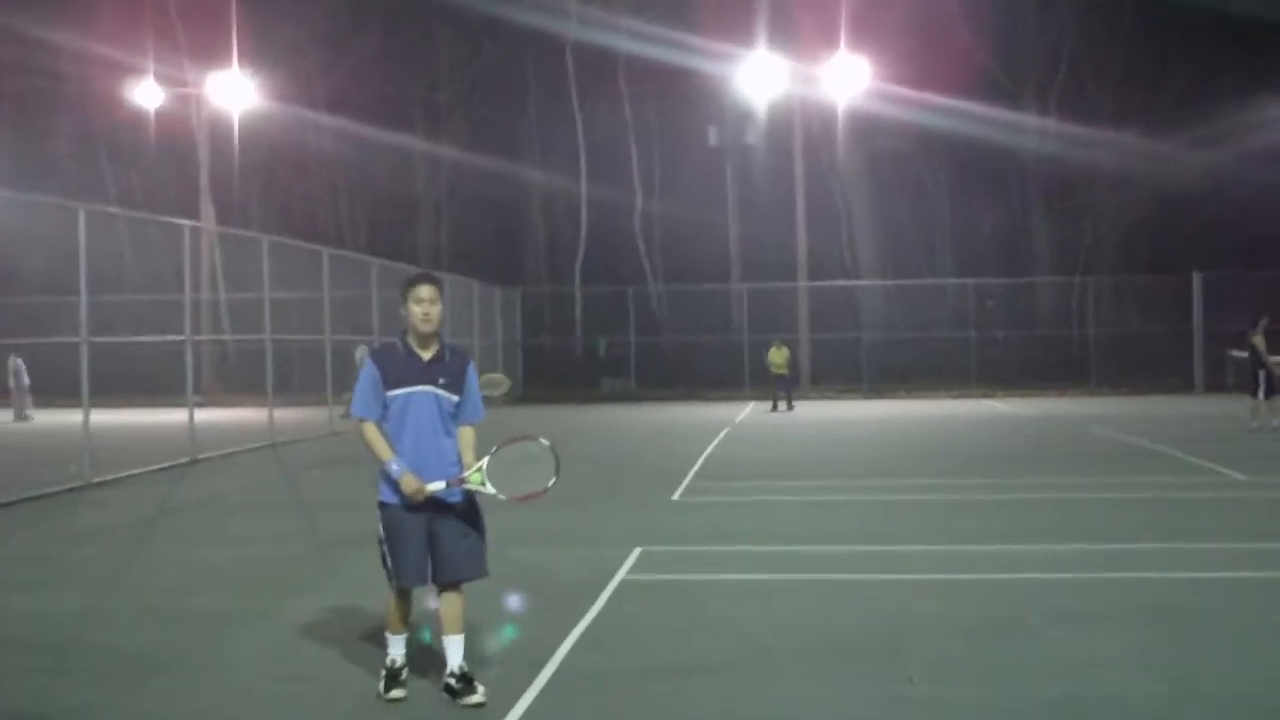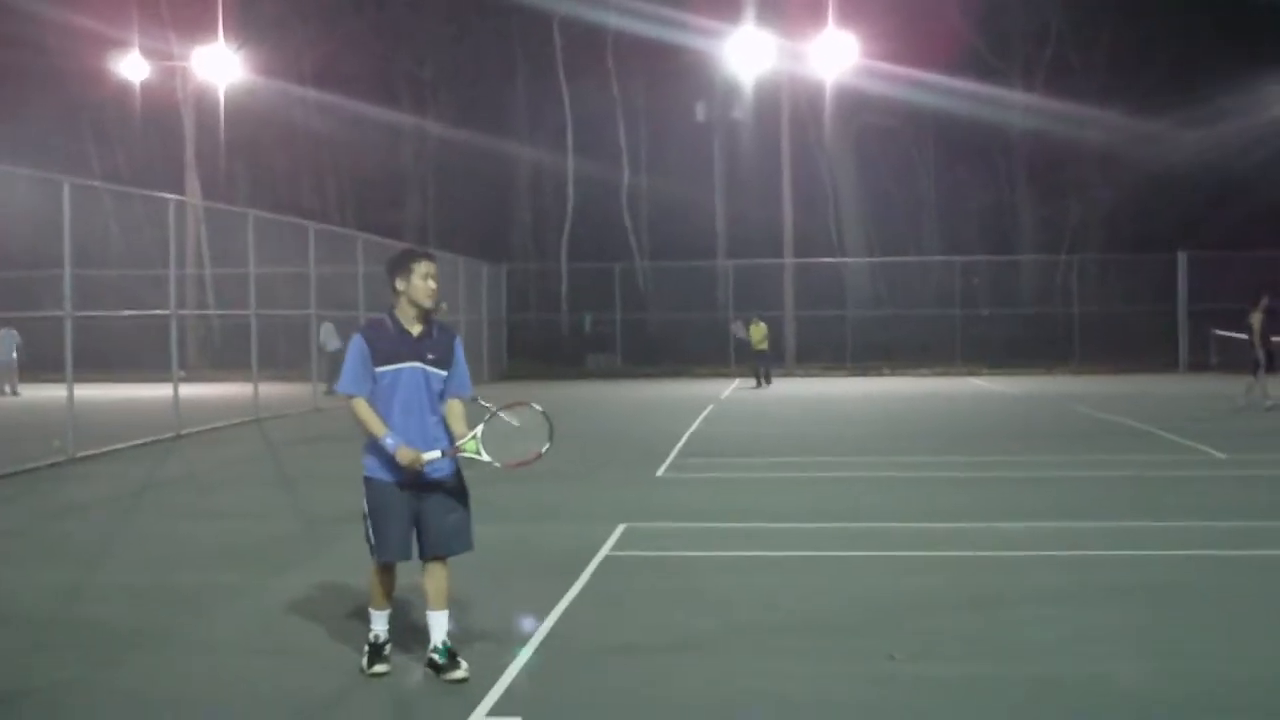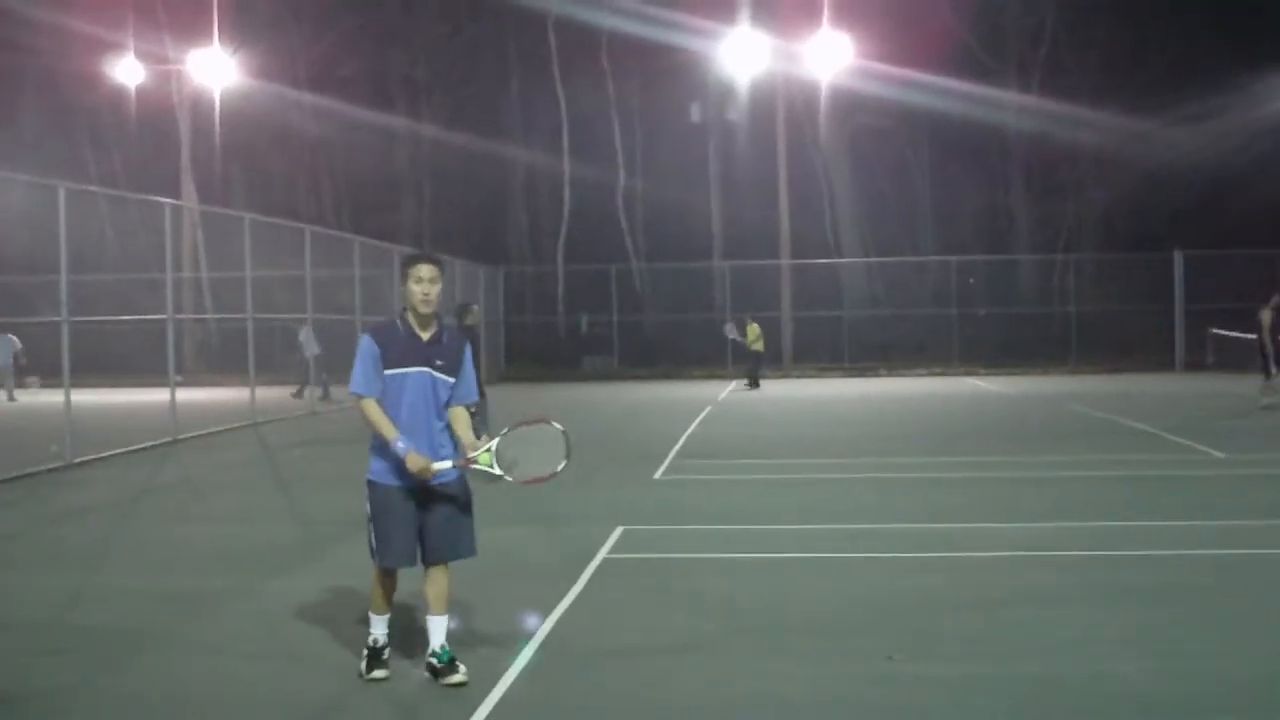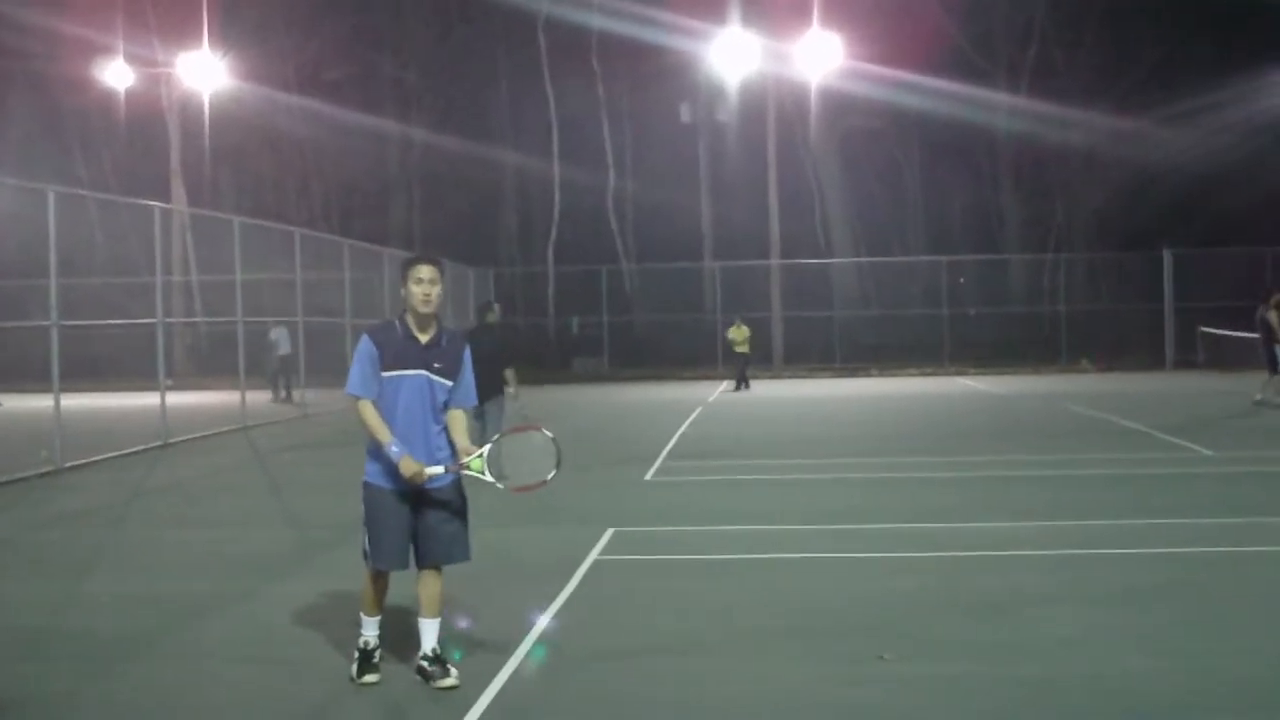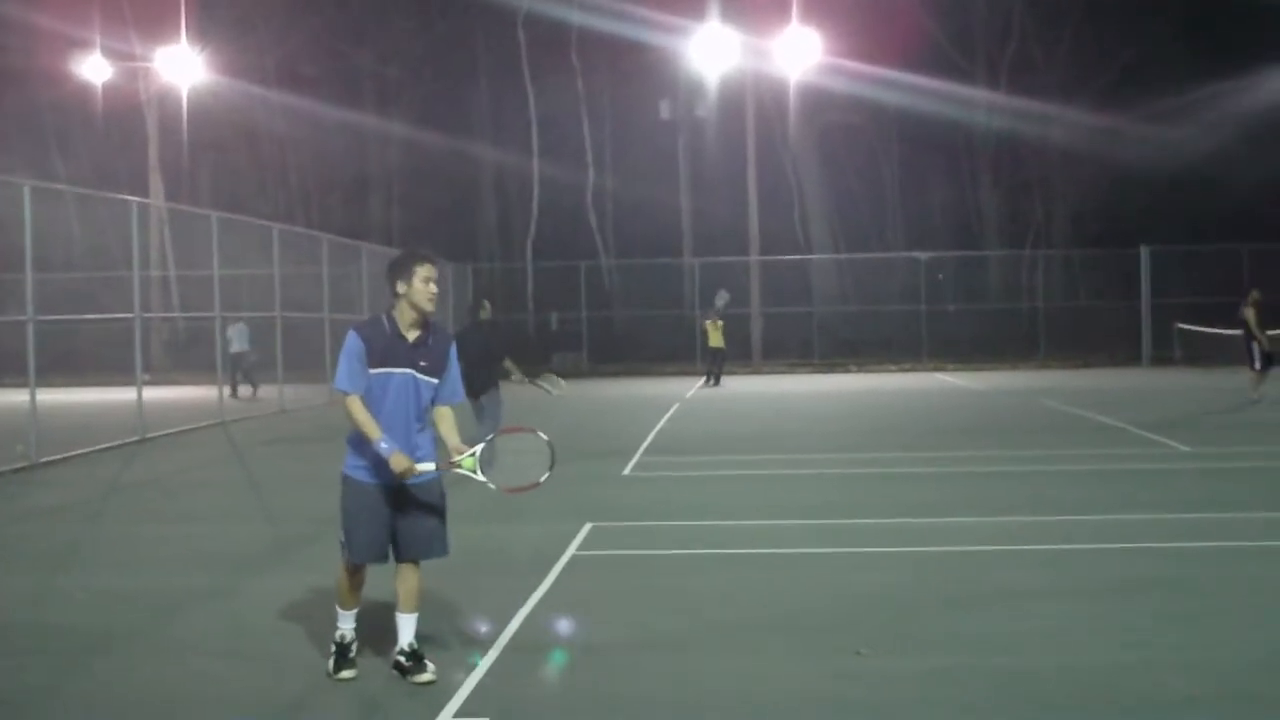
dt=0.4s
person 1, frame 1
left shoulder: (460, 364)
right shoulder: (380, 362)
left elbow: (465, 424)
right elbow: (367, 424)
left wrist: (470, 464)
right wrist: (399, 471)
left hip: (453, 493)
right hip: (401, 494)
left knee: (453, 580)
right knee: (402, 582)
left ankle: (455, 670)
right ankle: (395, 661)
person 1, frame 2
left shoulder: (447, 339)
right shoulder: (368, 337)
left elbow: (452, 398)
right elbow: (357, 400)
left wrist: (462, 433)
right wrist: (393, 444)
left hip: (439, 468)
right hip: (387, 469)
left knee: (437, 555)
right knee: (386, 557)
left ankle: (439, 646)
right ankle: (378, 636)
person 1, frame 3
left shoulder: (457, 344)
right shoulder: (377, 339)
left elbow: (457, 405)
right elbow: (367, 401)
left wrist: (468, 440)
right wrist: (405, 450)
left hip: (444, 473)
right hip: (391, 473)
left knee: (439, 560)
right knee: (387, 562)
left ankle: (438, 649)
right ankle: (377, 640)
person 1, frame 4
left shoulder: (457, 347)
right shoulder: (376, 341)
left elbow: (455, 408)
right elbow: (364, 404)
left wrist: (463, 445)
right wrist: (398, 454)
left hip: (439, 476)
right hip: (386, 476)
left knee: (433, 563)
right knee: (380, 565)
left ankle: (429, 652)
right ankle: (368, 642)
person 1, frame 5
left shoulder: (442, 344)
right shoulder: (362, 337)
left elbow: (442, 405)
right elbow: (352, 401)
left wrist: (454, 443)
right wrist: (388, 450)
left hip: (419, 472)
right hip: (366, 471)
left knee: (411, 558)
right knee: (356, 559)
left ankle: (406, 647)
right ankle: (345, 637)
